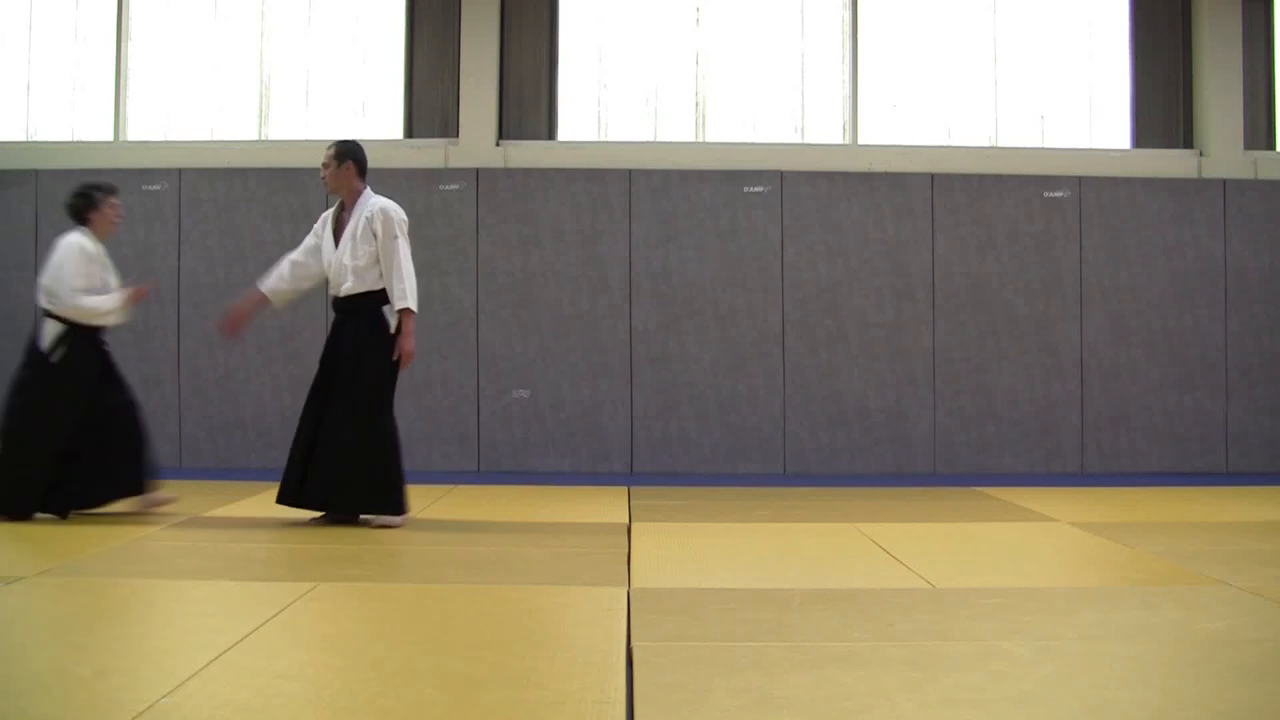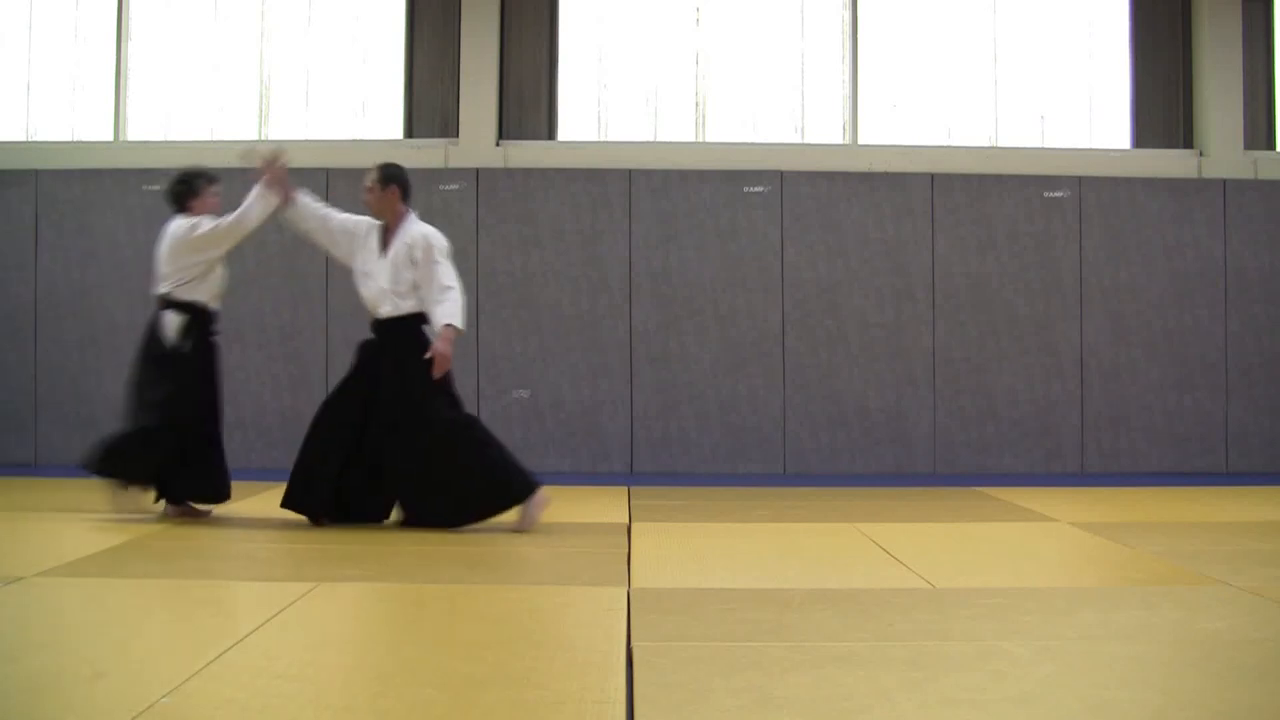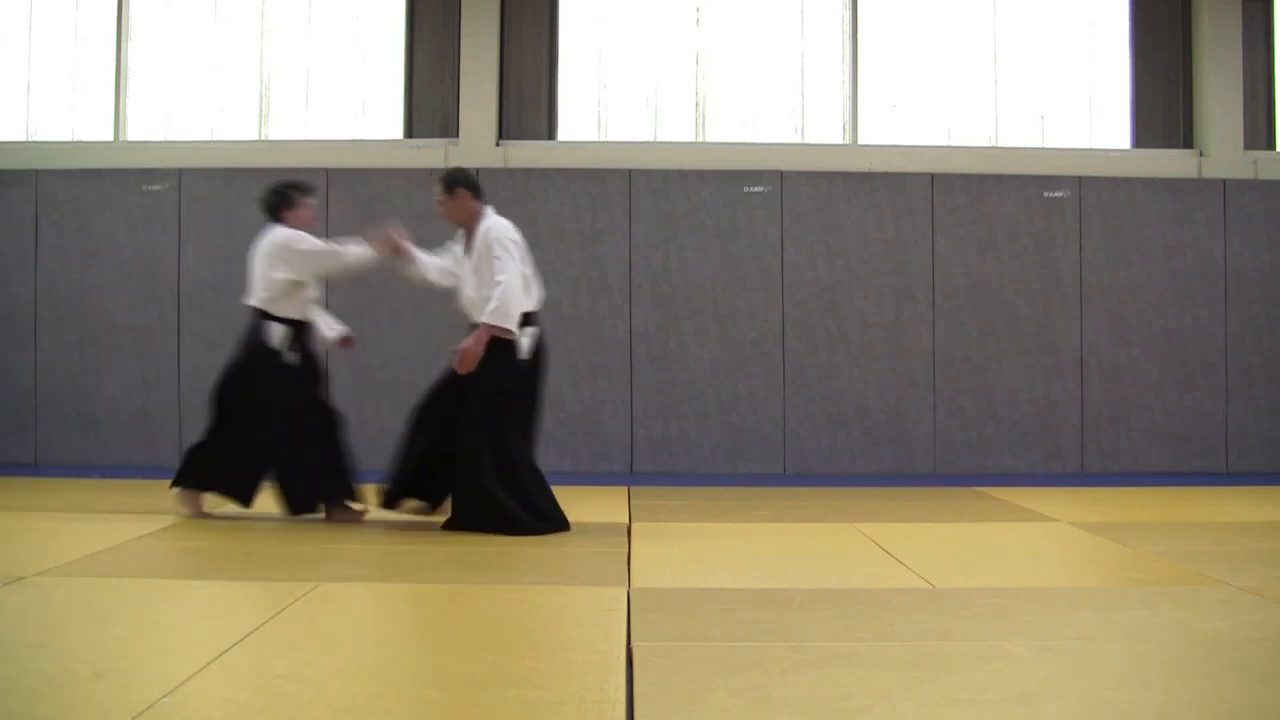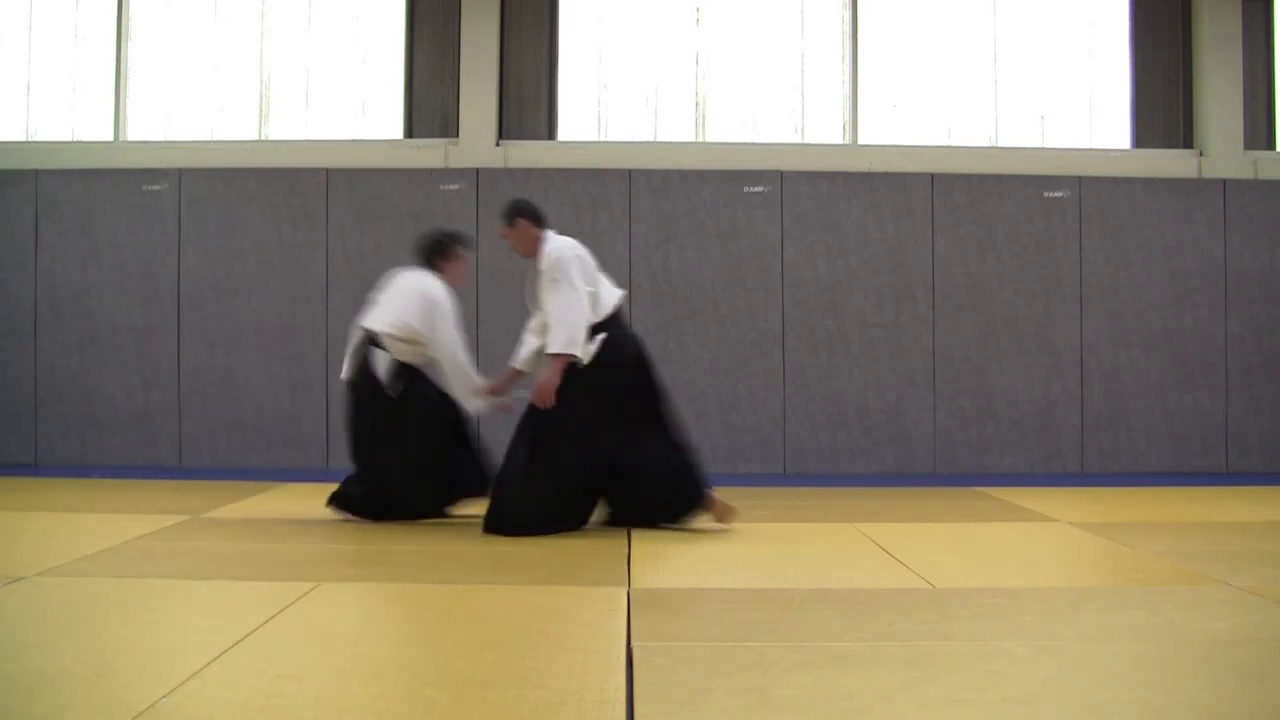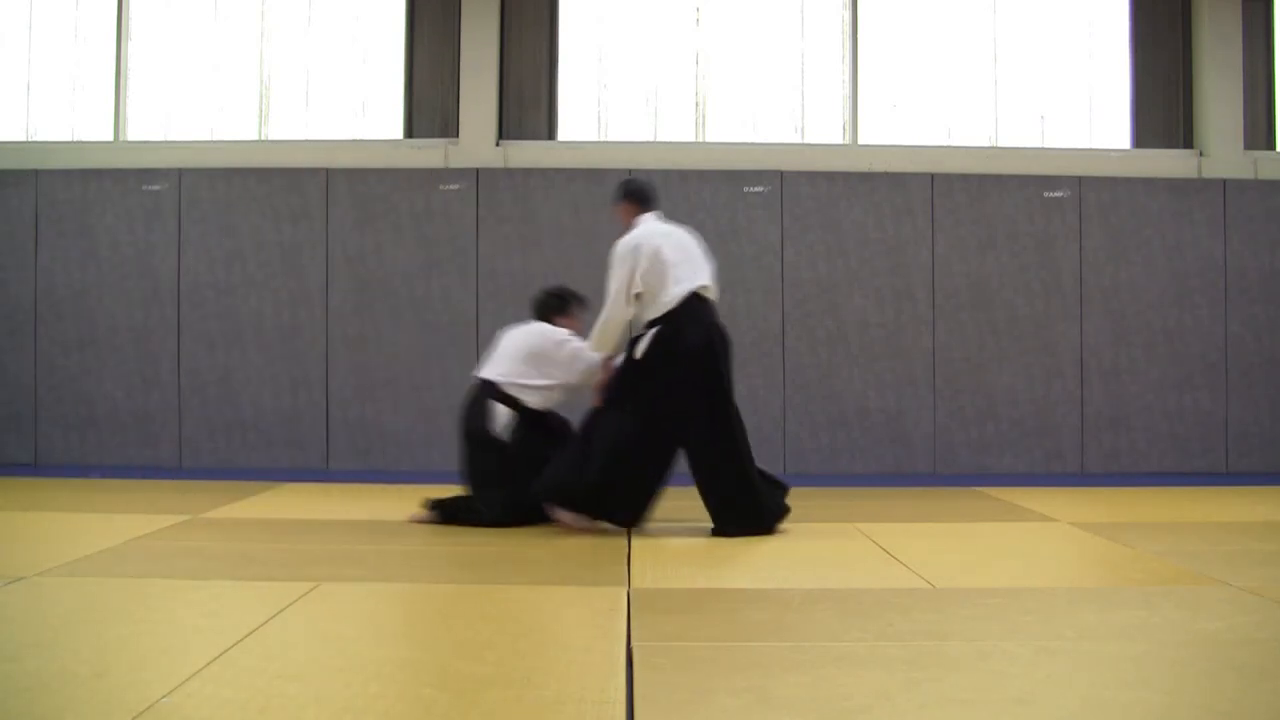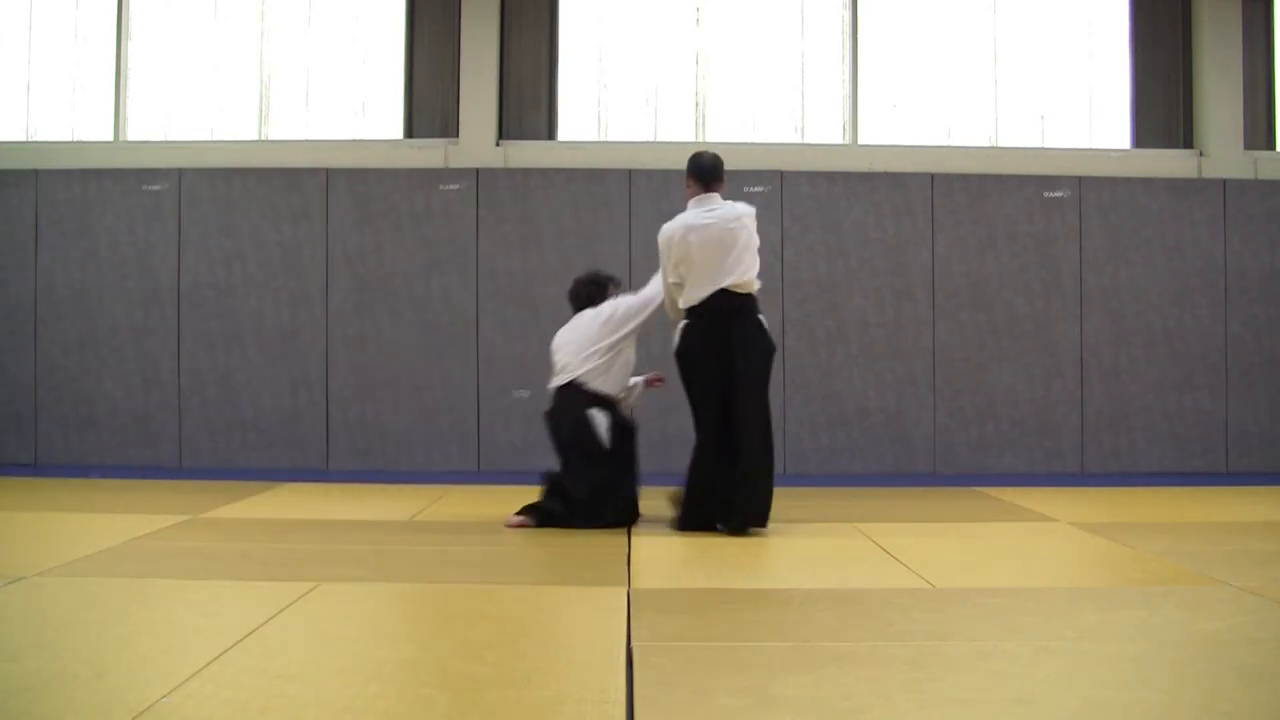
dt=0.3s
person 1, frame 1
left shoulder: (383, 212)
right shoulder: (331, 220)
left elbow: (401, 271)
right elbow: (297, 265)
left wrist: (407, 329)
right wrist: (250, 303)
left hip: (376, 321)
right hip: (347, 323)
left knee: (368, 413)
right knee: (331, 412)
left ankle: (387, 504)
right ankle: (341, 504)
person 1, frame 2
left shoulder: (425, 238)
right shoulder: (364, 233)
left elbow: (446, 290)
right elbow: (320, 219)
left wrist: (444, 337)
right wrist: (283, 191)
left hip: (416, 344)
right hip: (384, 344)
left knee: (443, 424)
right knee: (343, 419)
left ankle: (524, 493)
right ankle: (332, 507)
person 1, frame 3
left shoulder: (496, 232)
right shoulder: (471, 237)
left elbow: (508, 289)
right elbow: (443, 271)
left wrist: (481, 336)
right wrist: (405, 251)
left hip: (514, 344)
right hip: (499, 342)
left knee: (498, 430)
right knee: (439, 414)
left ankle: (521, 514)
person 1, frame 4
left shoulder: (556, 255)
right shoulder: (548, 260)
left elbow: (570, 315)
right elbow: (542, 323)
left wrist: (554, 368)
right wrist: (511, 373)
left hip: (604, 350)
right hip: (616, 348)
left knee: (551, 426)
right knee: (637, 429)
left ankle: (531, 513)
right ankle: (695, 497)
person 1, frame 5
left shoulder: (630, 244)
right shoulder: (685, 237)
left elbow: (618, 308)
left wrist: (604, 359)
left hip: (666, 339)
right hip: (707, 331)
left knee: (624, 420)
right knee: (716, 427)
left ankle: (583, 502)
right ankle: (747, 514)
person 1, frame 6
left shoulder: (672, 231)
right shoulder: (744, 215)
left elbow: (672, 293)
left hip: (700, 328)
right hip: (744, 322)
left knee: (711, 420)
right knee: (747, 419)
left ankle: (704, 509)
right ankle: (741, 511)
person 2, frame 1
left shoulder: (95, 249)
right shoulder: (74, 247)
right elbow: (69, 300)
right wrist: (120, 302)
left hip: (86, 347)
right hip: (60, 347)
left knee: (116, 415)
right knee: (36, 426)
left ankle: (133, 490)
person 2, frame 2
left shoulder: (192, 231)
right shoulder: (190, 231)
right elbow: (239, 223)
right wrist: (266, 185)
left hip: (191, 331)
right hip: (178, 332)
left knee: (198, 417)
right knee: (165, 415)
left ankle: (179, 497)
right ankle: (114, 468)
person 2, frame 3
left shoulder: (273, 242)
right shoulder: (288, 243)
left elbow: (301, 301)
right elbow: (335, 258)
left wrist: (334, 329)
right wrist: (372, 247)
left hip: (266, 341)
right hip: (277, 344)
left knee: (242, 421)
right knee: (309, 421)
left ankle: (192, 486)
right ankle: (331, 500)
person 2, frame 4
left shoulder: (402, 279)
right shoulder: (436, 295)
left elbow: (363, 323)
right elbow: (450, 355)
left wrist: (353, 370)
right wrist: (480, 395)
left hip: (382, 366)
right hip: (386, 372)
left knee: (442, 419)
right knee: (392, 450)
person 2, frame 5
left shoulder: (518, 333)
right shoulder: (558, 341)
right elbow: (596, 363)
left hip: (487, 412)
right hip: (493, 418)
left knee: (556, 436)
right knee: (513, 503)
right ankle: (443, 510)
person 2, frame 6
left shoulder: (564, 334)
right shoulder: (610, 316)
right elbow: (652, 294)
left wrist: (640, 383)
left hip: (565, 415)
right hip: (588, 419)
right knee: (609, 508)
right ankle: (540, 514)
